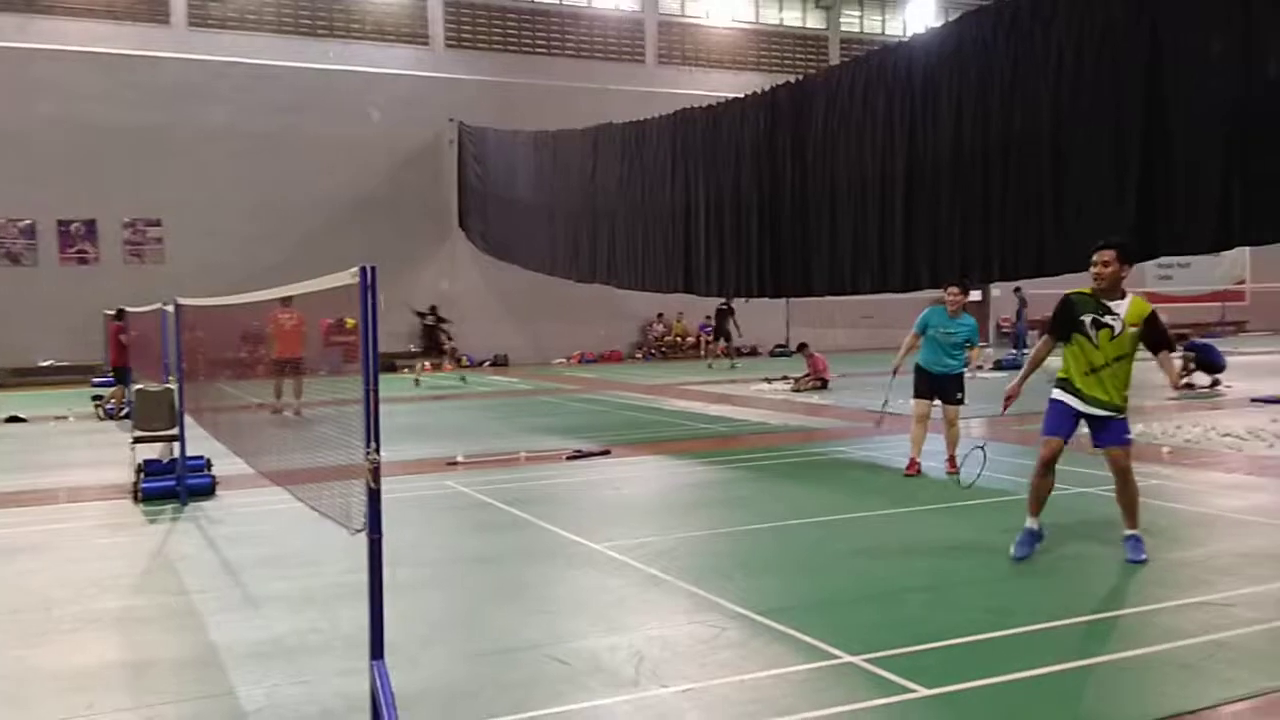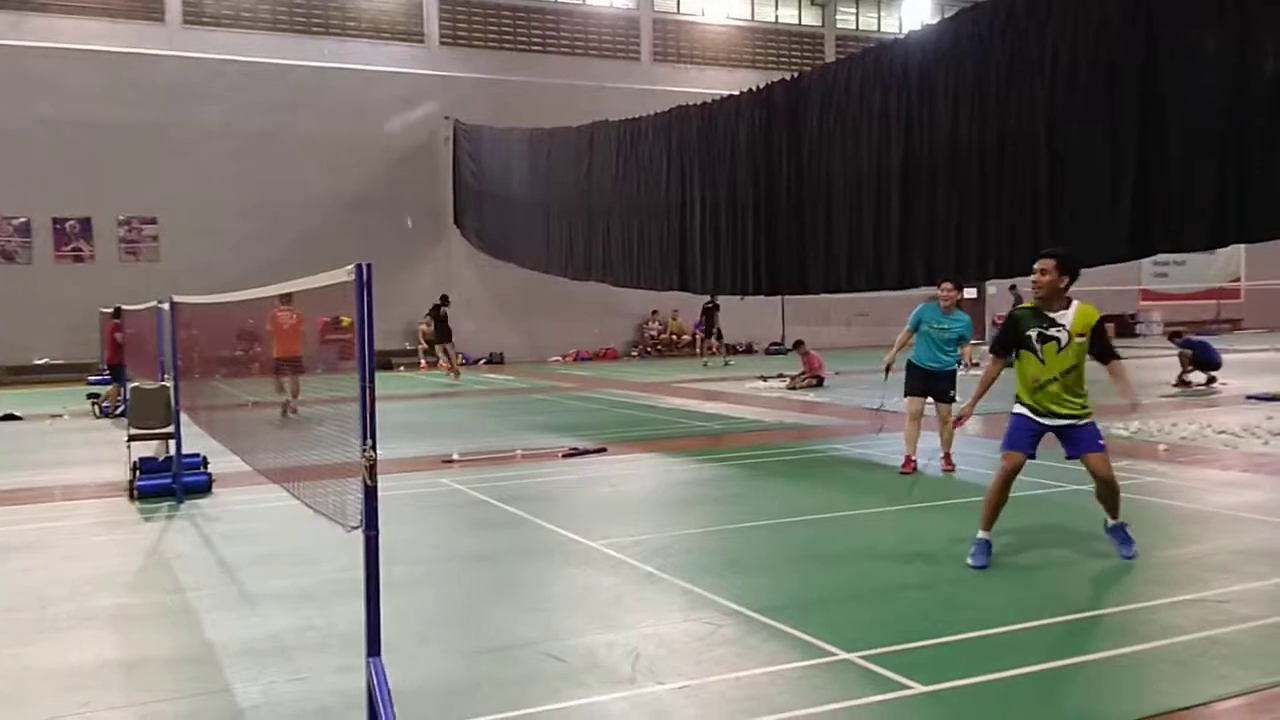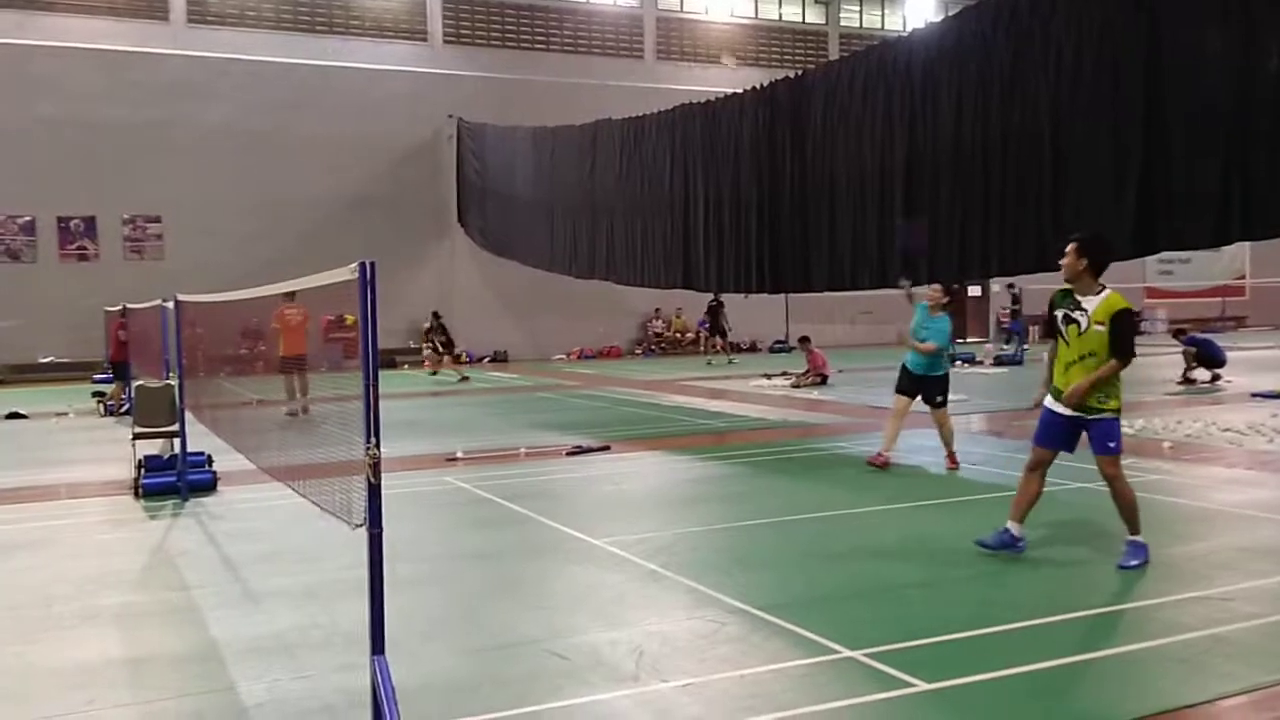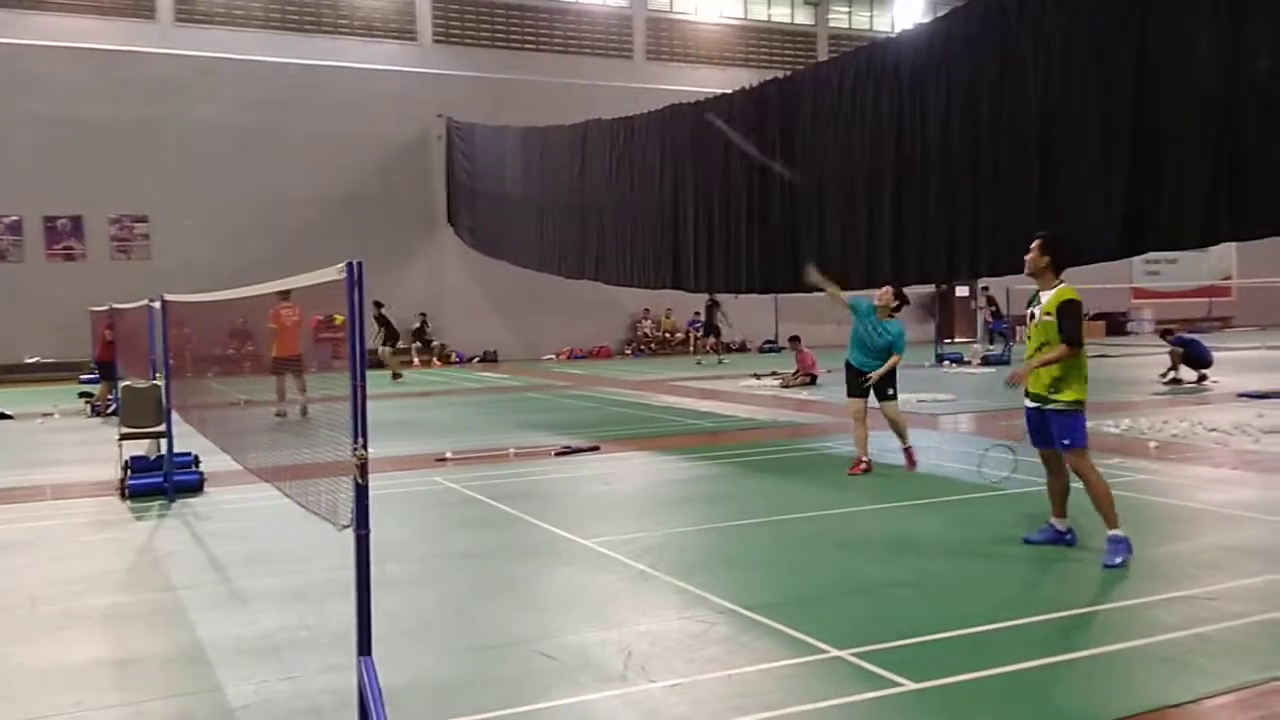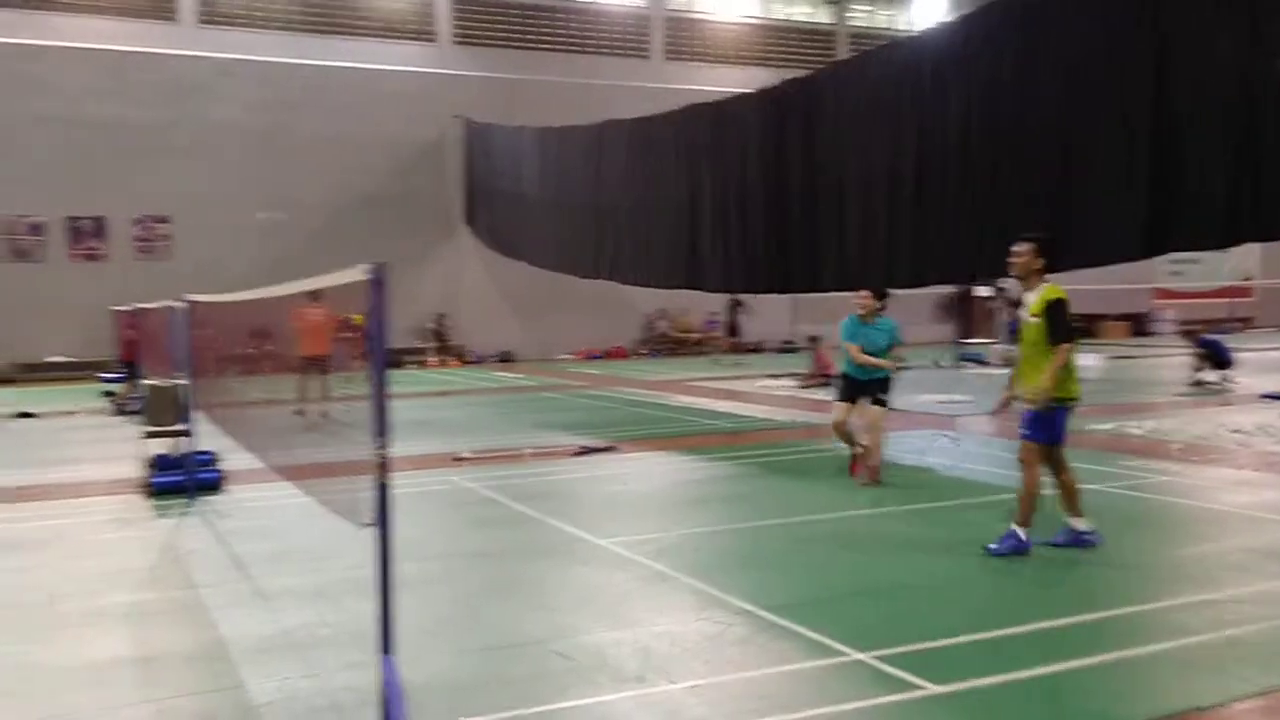
dt=0.4s
person 1, frame 1
left shoulder: (1141, 311)
right shoulder: (1074, 302)
left elbow: (1162, 348)
right elbow: (1049, 342)
left wrist: (1171, 372)
right wrist: (1020, 380)
left hip: (1111, 402)
right hip: (1069, 394)
left knee: (1122, 467)
right knee: (1047, 456)
left ankle: (1132, 535)
right ankle: (1032, 528)
person 1, frame 2
left shoulder: (1088, 317)
right shoulder: (1020, 317)
left elbow: (1109, 359)
right elbow: (998, 360)
left wrist: (1126, 388)
right wrist: (972, 402)
left hip: (1075, 411)
right hip: (1030, 409)
left knee: (1103, 474)
right knee: (1006, 470)
left ankle: (1115, 524)
right ankle: (982, 539)
person 1, frame 3
left shoulder: (1117, 308)
right shoulder: (1059, 300)
left elbow: (1123, 358)
left wrist: (1085, 384)
right wrist: (1047, 386)
left hip: (1100, 406)
right hip: (1059, 402)
left knee: (1112, 474)
right knee: (1035, 464)
left ankle: (1136, 541)
right ankle: (1013, 532)
person 1, frame 4
left shoulder: (1067, 299)
right shoulder: (1035, 299)
left elbow: (1071, 347)
left wrist: (1029, 366)
left hip: (1064, 399)
right hip: (1037, 397)
left knee: (1079, 465)
right knee: (1051, 462)
left ankle: (1116, 538)
right ankle: (1060, 527)
person 1, frame 5
left shoulder: (1052, 299)
right shoulder: (1026, 299)
left elbow: (1065, 345)
left wrist: (1047, 383)
right wrist: (1012, 388)
left hip: (1051, 394)
right hip: (1037, 395)
left knee: (1028, 458)
right knee: (1052, 459)
left ankle: (1020, 534)
right ankle: (1081, 528)
person 2, frame 1
left shoulder: (970, 324)
right shoulder: (930, 314)
left elbow: (974, 348)
right elbow: (913, 337)
left wrist: (972, 362)
right wrist: (900, 358)
left hip: (952, 375)
right hip: (925, 371)
left knee: (951, 419)
right knee: (920, 415)
left ankle: (951, 458)
right ankle: (914, 461)
person 2, frame 2
left shoulder: (963, 321)
right shoulder: (924, 310)
left elbow: (965, 345)
right elbow: (907, 332)
left wrist: (966, 358)
right wrist: (893, 353)
left hip: (945, 372)
right hip: (917, 367)
left knee: (945, 416)
right knee: (914, 413)
left ankle: (946, 456)
right ankle: (910, 458)
person 2, frame 3
left shoulder: (943, 325)
right shoulder: (923, 308)
left elbow: (928, 349)
left wrist: (909, 342)
right wrist: (909, 292)
left hip: (934, 376)
right hip: (910, 370)
left knee: (941, 418)
right knee: (897, 411)
left ankle: (950, 454)
right ankle: (884, 454)
person 2, frame 4
left shoulder: (896, 329)
right shoulder: (864, 307)
left elbow: (896, 357)
right elbow: (838, 297)
left wrist: (880, 372)
right wrist: (818, 279)
left hip: (883, 372)
right hip: (855, 368)
left knee: (892, 414)
right knee: (858, 414)
left ankle: (906, 447)
right ankle: (863, 458)
person 2, frame 5
left shoulder: (889, 326)
right shoulder: (849, 324)
left elbow: (895, 350)
right elbow: (854, 356)
left wrist: (892, 359)
right wrist: (882, 363)
left hip: (878, 379)
right hip: (852, 377)
left knee: (874, 423)
right knee: (837, 421)
left ankle: (873, 468)
right ankle: (858, 449)
